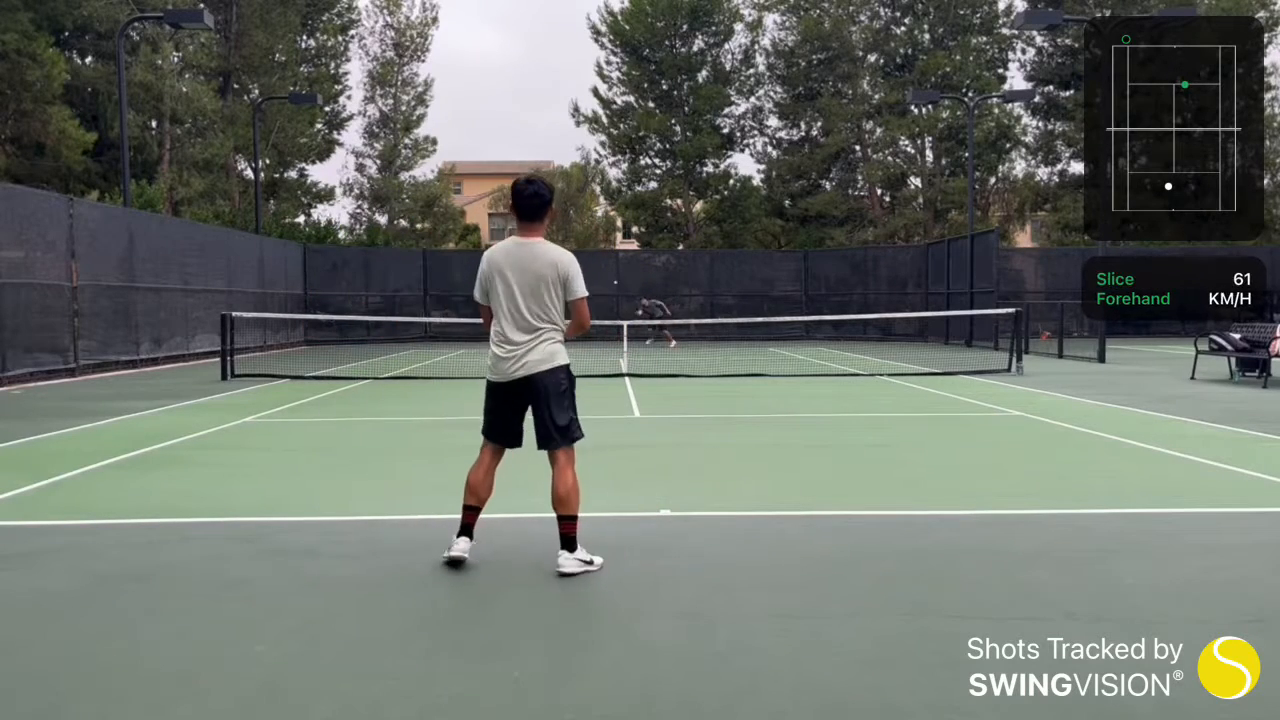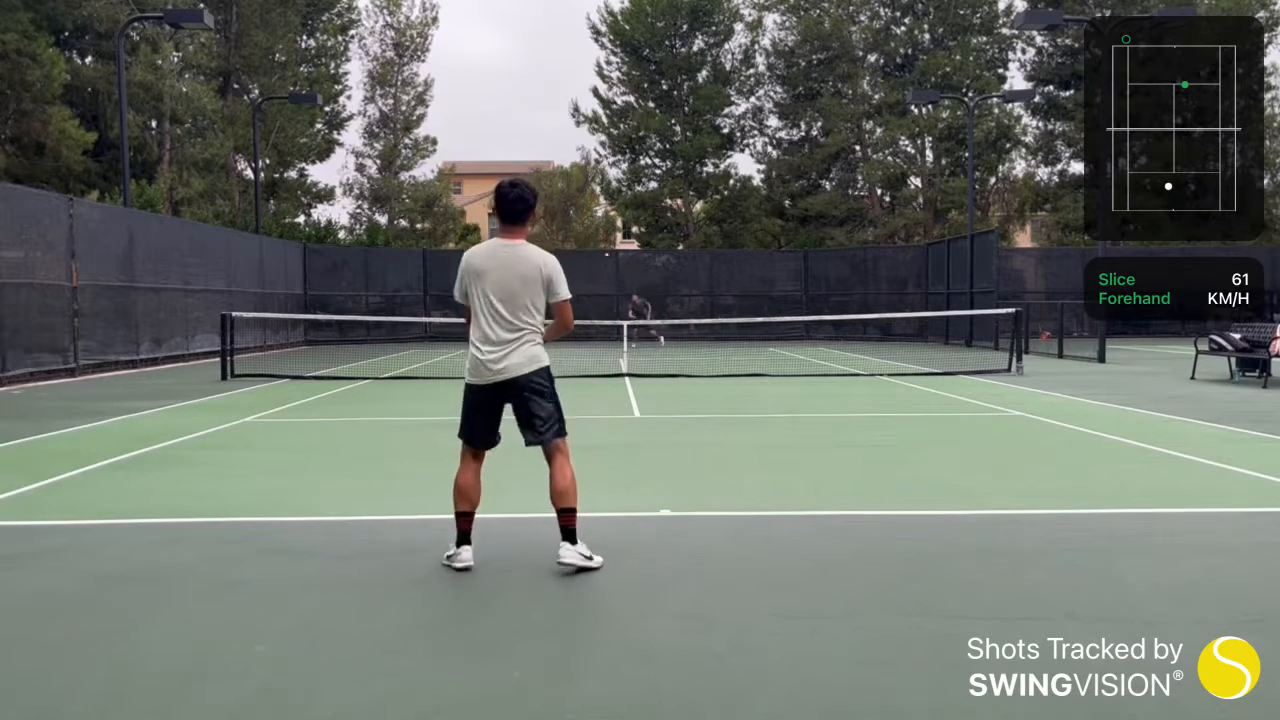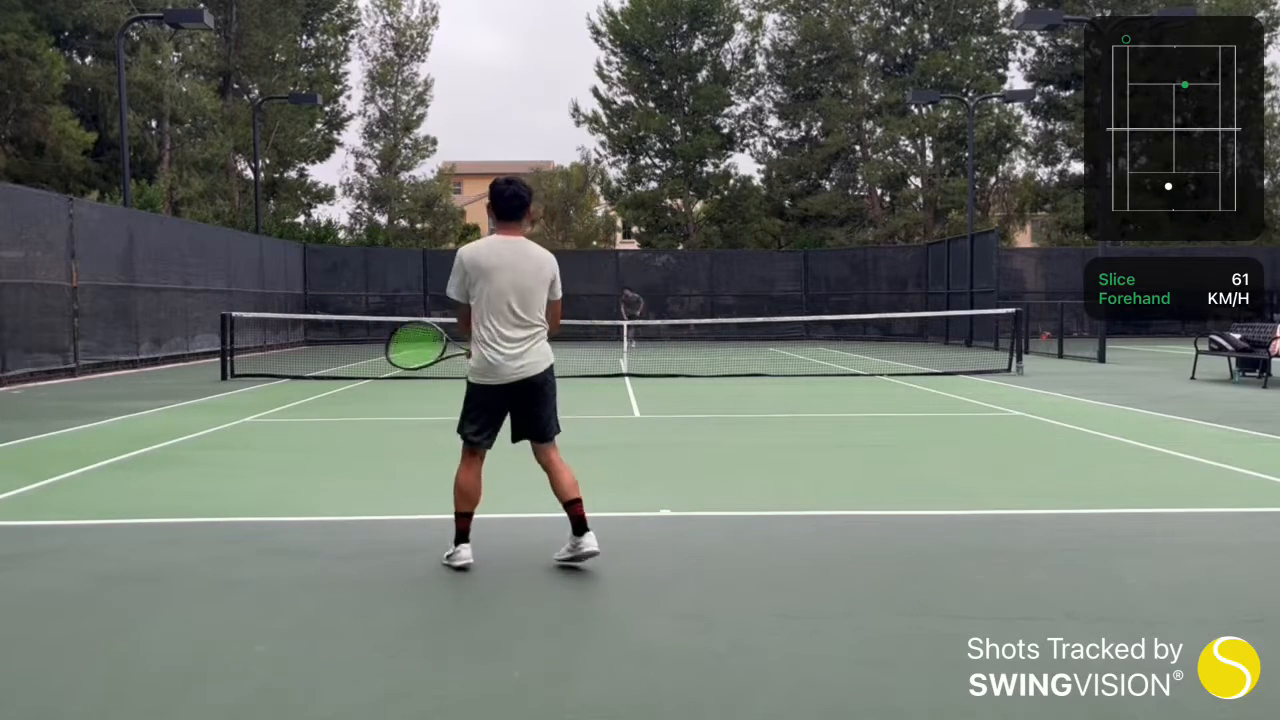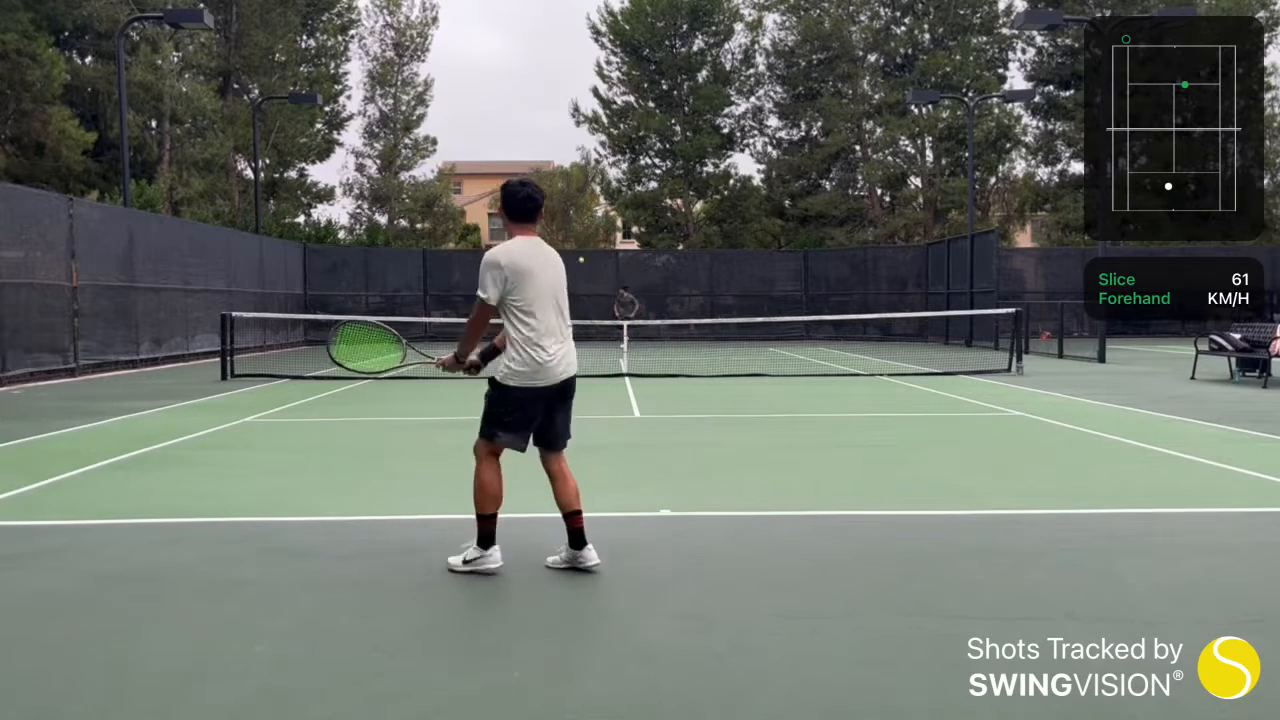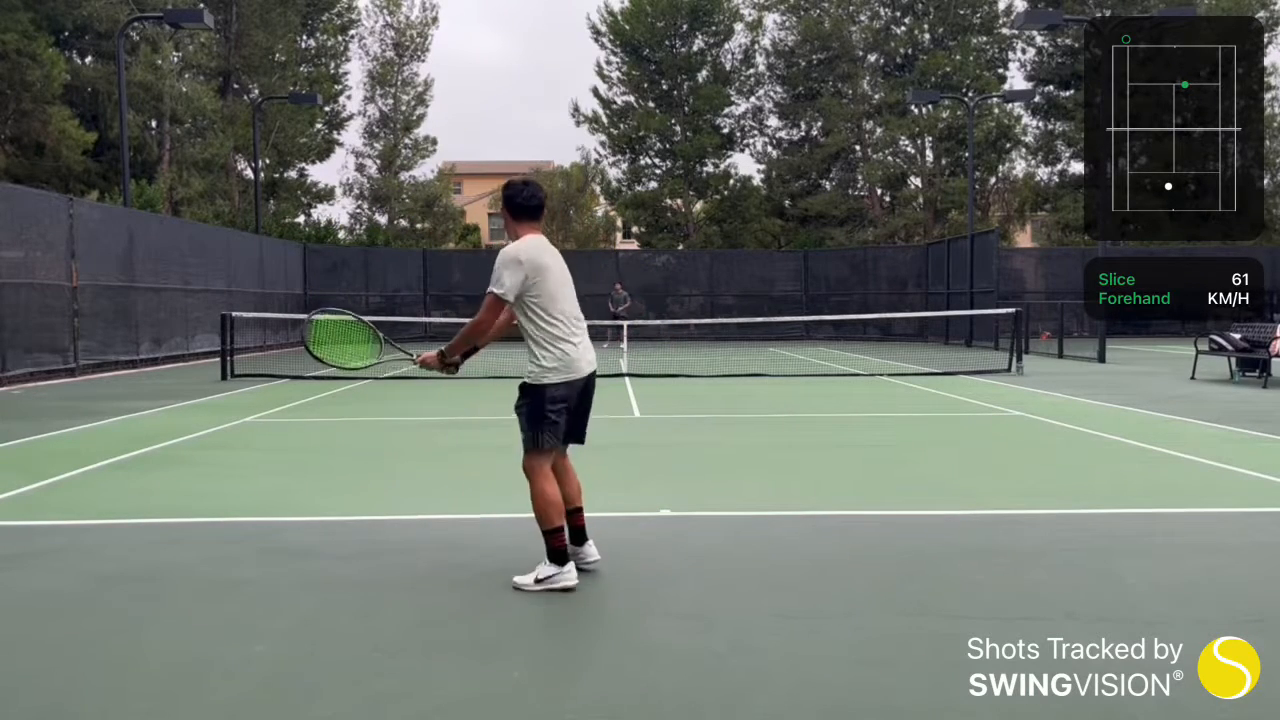
dt=0.2s
person 1, frame 1
left shoulder: (491, 257)
right shoulder: (562, 259)
left elbow: (487, 319)
right elbow: (582, 323)
left hip: (502, 370)
right hip: (549, 367)
left knee: (490, 453)
right knee: (563, 458)
left ankle: (463, 539)
right ankle: (569, 551)
person 1, frame 2
left shoulder: (471, 258)
right shoulder: (545, 262)
left elbow: (470, 318)
right elbow: (565, 324)
left hip: (482, 372)
right hip: (530, 369)
left knee: (471, 456)
right knee: (557, 454)
left ankle: (463, 546)
right ankle: (570, 544)
person 1, frame 3
left shoulder: (468, 255)
right shoulder: (545, 259)
left elbow: (464, 318)
left hip: (488, 372)
right hip: (537, 368)
left knee: (471, 456)
right knee: (548, 452)
left ankle: (461, 545)
right ankle: (582, 534)
person 1, frame 4
left shoulder: (499, 256)
right shoulder: (553, 258)
left elbow: (480, 320)
left wrist: (460, 356)
right wrist: (487, 354)
left hip: (524, 375)
right hip: (563, 371)
left knee: (487, 453)
right knee: (554, 458)
left ankle: (486, 547)
right ankle: (579, 547)
person 1, frame 5
left shoulder: (515, 254)
right shoulder: (548, 252)
left elbow: (485, 320)
right elbow: (508, 319)
left wrist: (444, 355)
right wrist: (462, 353)
left hip: (553, 373)
right hip: (580, 367)
left knee: (537, 465)
right knee: (556, 457)
left ankle: (559, 566)
right ankle: (581, 545)
